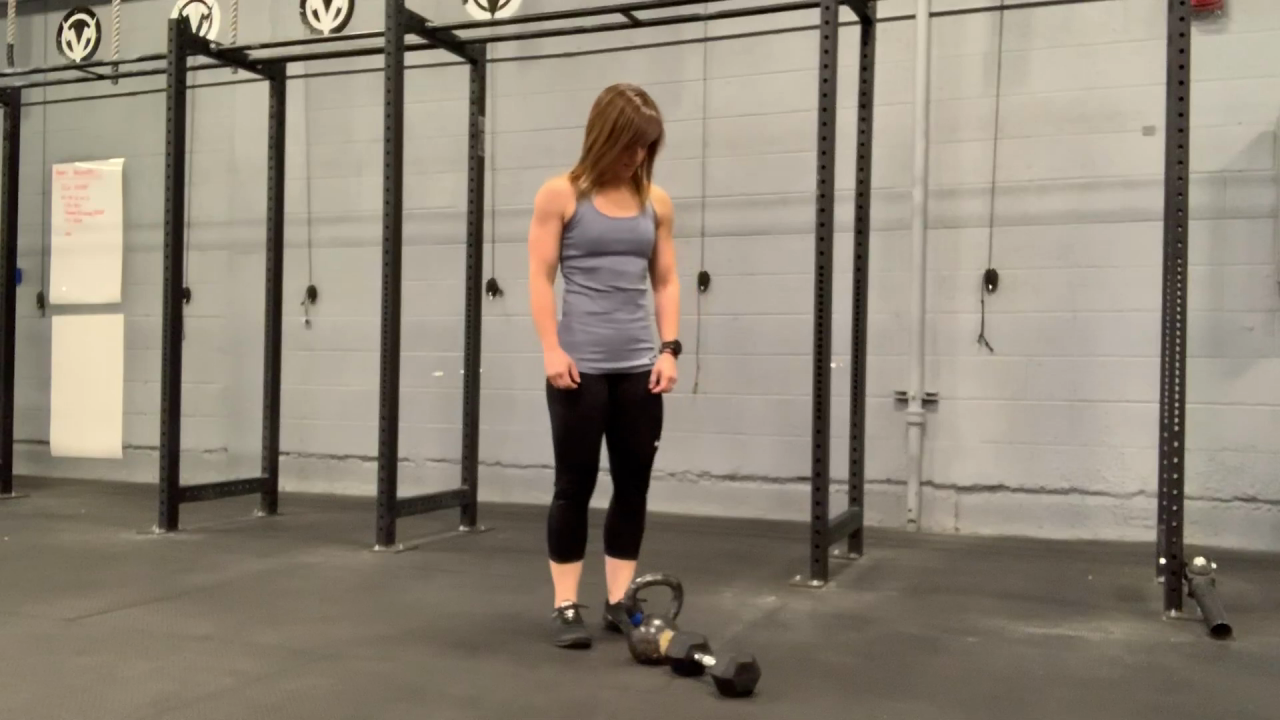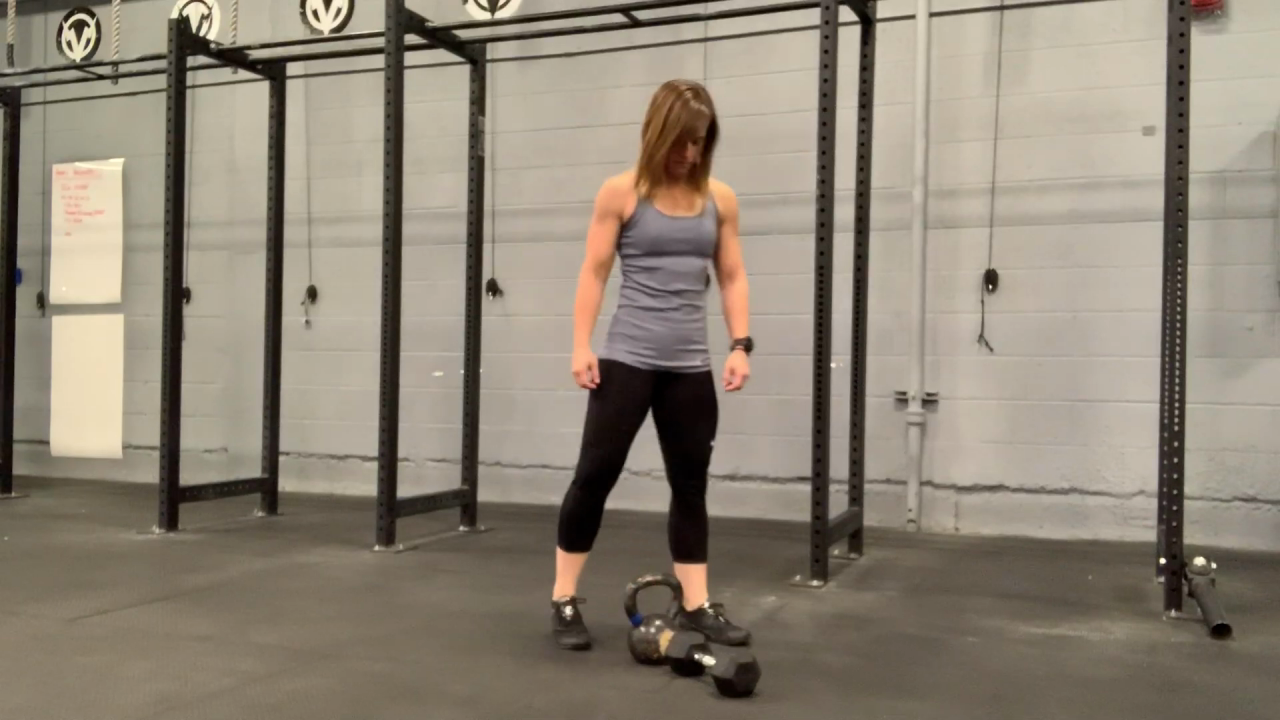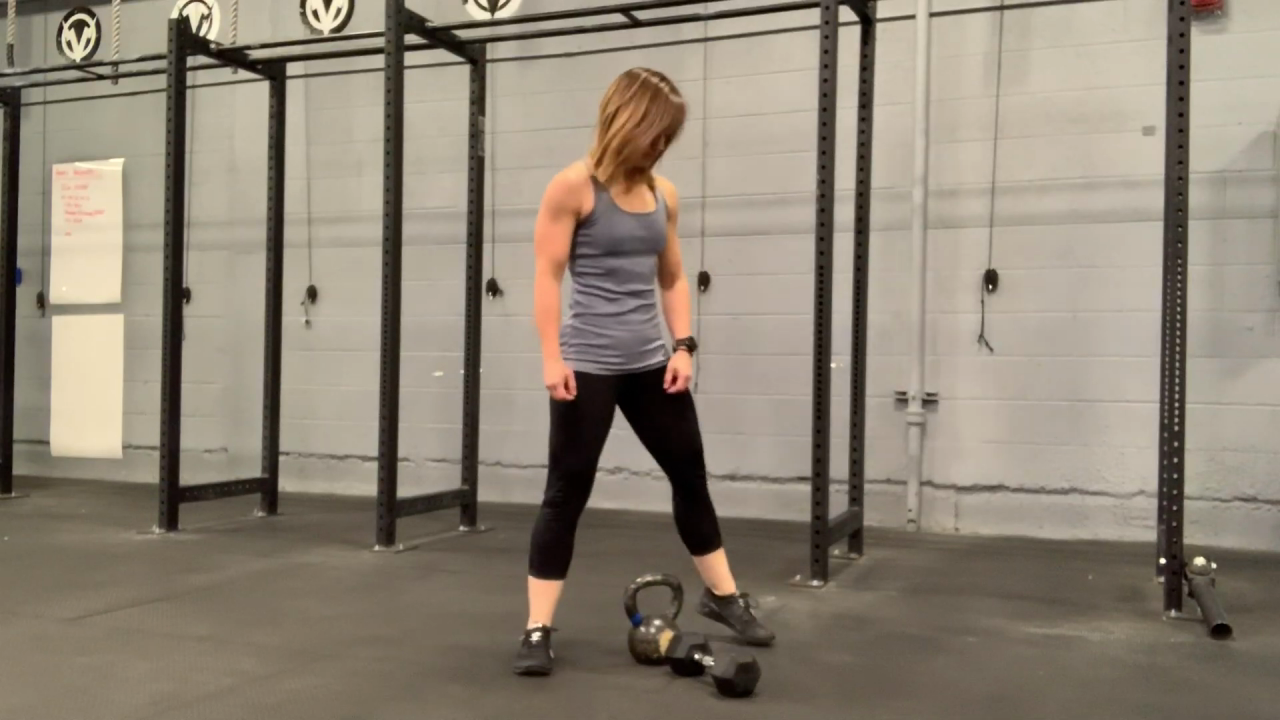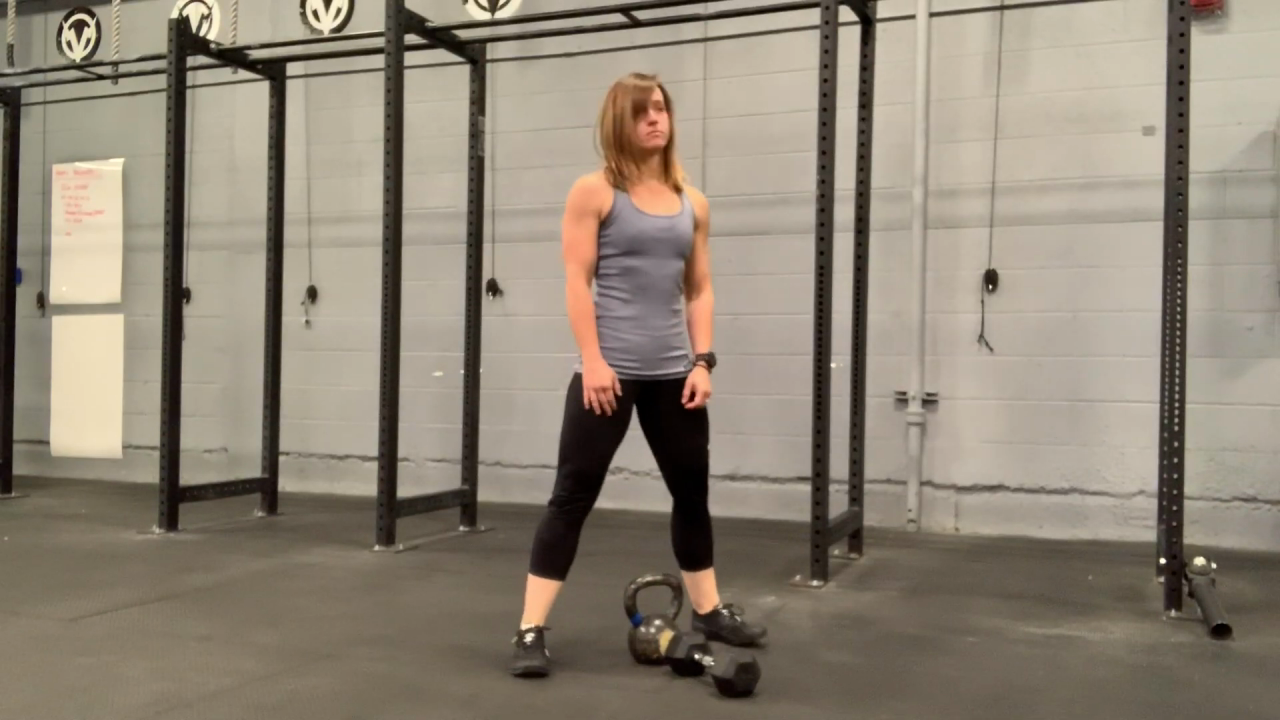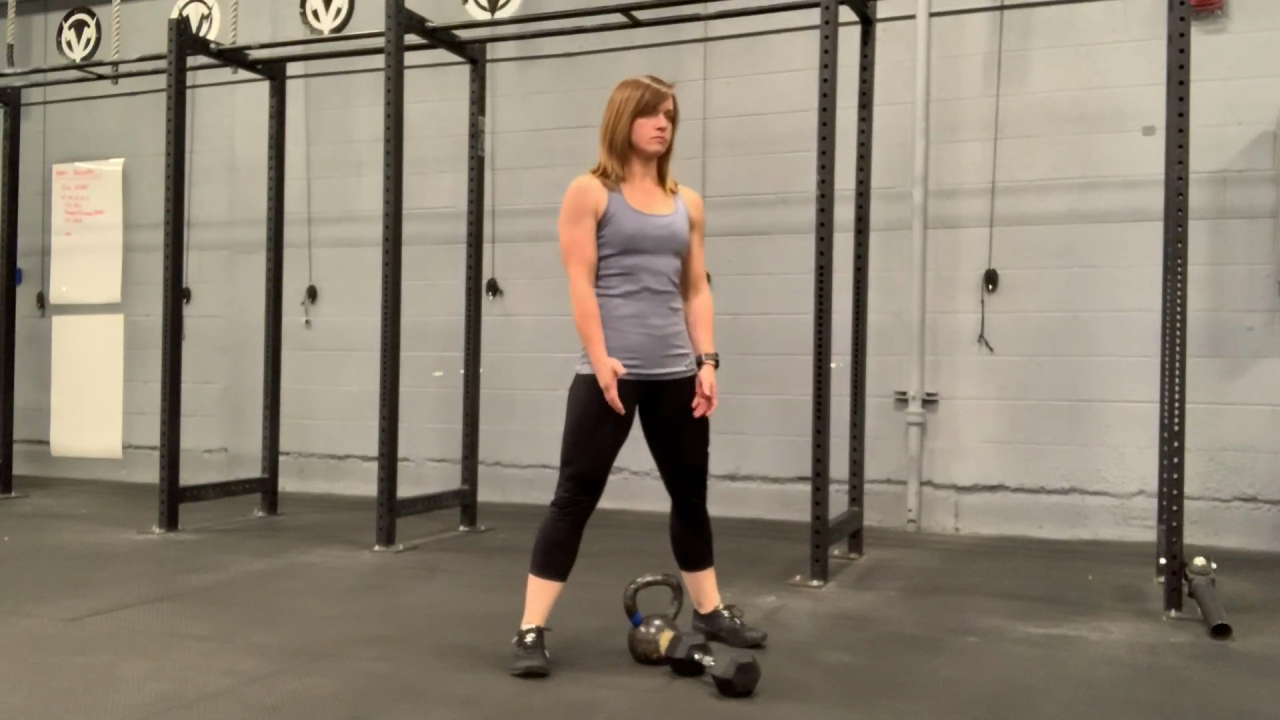
dt=1s
person 1, frame 1
left shoulder: (656, 201)
right shoulder: (561, 194)
left elbow: (665, 281)
right elbow: (541, 277)
left wrist: (669, 348)
right wrist: (552, 349)
left hip: (638, 364)
right hip: (580, 364)
left knee: (633, 484)
right knee: (576, 484)
left ankle: (619, 601)
right ankle: (566, 606)
person 1, frame 2
left shoulder: (719, 199)
right shoulder: (621, 192)
left elbow: (732, 278)
right elbow: (594, 273)
left wrist: (740, 345)
right wrist: (581, 345)
left hip: (690, 363)
right hip: (627, 355)
left knee: (691, 484)
right knee: (596, 474)
left ankle: (696, 605)
right ankle: (565, 600)
person 1, frame 3
left shoulder: (661, 192)
right shoulder: (574, 187)
right elbow: (548, 275)
left wrist: (683, 345)
right wrist: (551, 356)
left hip: (650, 362)
right hip: (589, 365)
left knee: (691, 475)
right knee: (567, 491)
left ankle: (723, 595)
right ankle: (537, 629)
person 1, frame 4
left shoulder: (693, 201)
right shoulder: (595, 191)
left elbow: (699, 289)
right elbow: (577, 281)
left wrist: (703, 362)
right wrist: (592, 361)
left hip: (673, 371)
right hip: (610, 369)
left knee: (692, 490)
right knee: (573, 495)
left ankle: (708, 609)
right ankle: (531, 629)
person 1, frame 5
left shoulder: (687, 203)
right shoulder: (589, 192)
left elbow: (697, 290)
right elbow: (581, 283)
left wrist: (707, 362)
right wrist: (599, 361)
left hip: (675, 372)
right hip: (611, 370)
left knee: (690, 494)
right knee: (575, 496)
left ankle: (709, 609)
right ankle: (530, 630)
